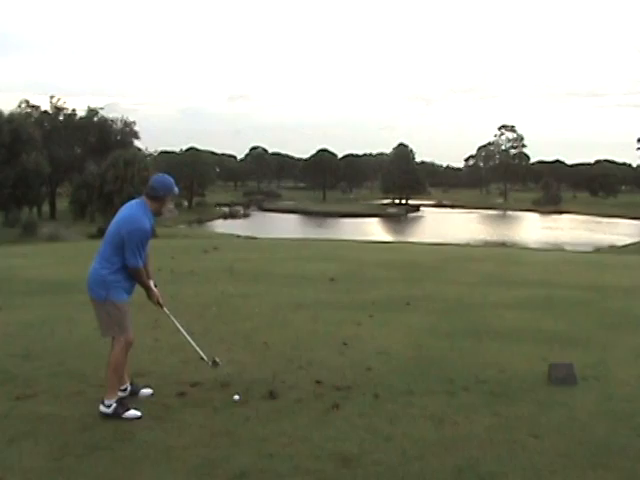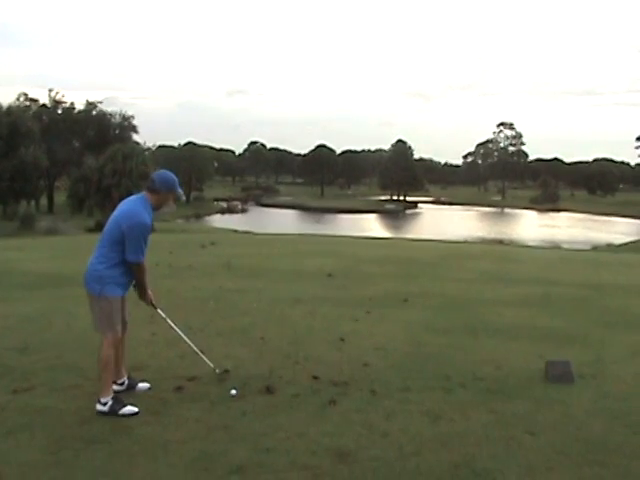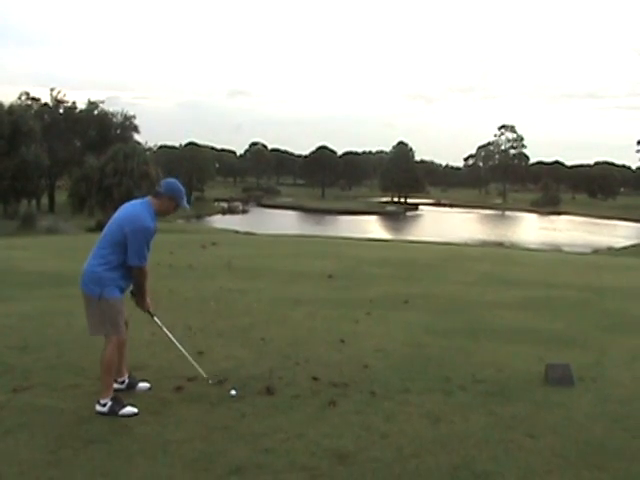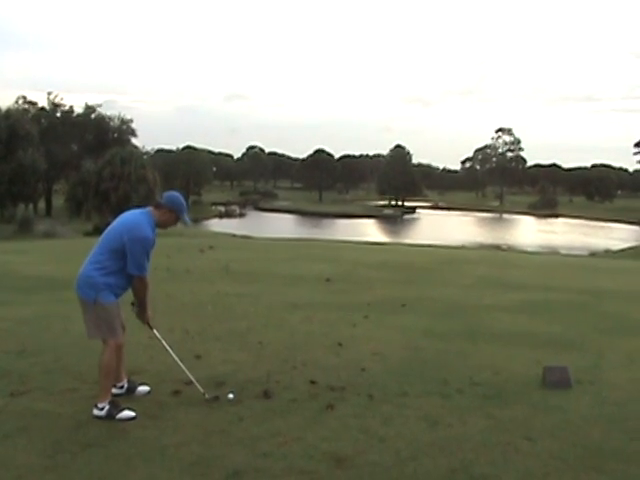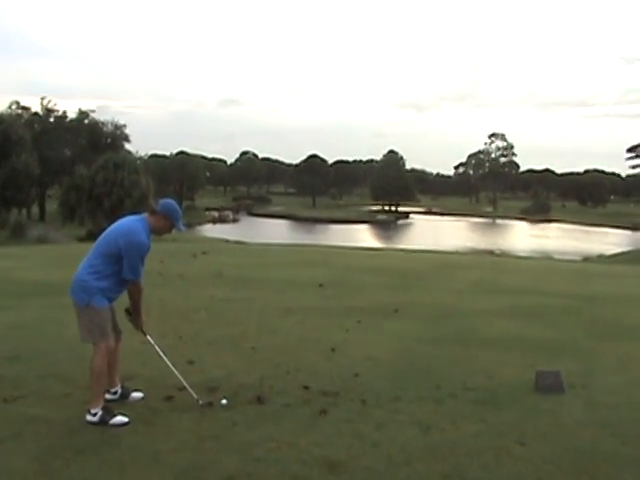
dt=0.3s
person 1, frame 1
left shoulder: (136, 207)
right shoulder: (139, 223)
right elbow: (134, 267)
left wrist: (150, 281)
right wrist: (149, 290)
left hip: (112, 281)
right hip: (109, 284)
left knee: (122, 337)
right knee: (124, 339)
left ankle: (123, 385)
right ankle: (110, 401)
person 1, frame 2
left shoulder: (135, 203)
right shoulder: (139, 218)
right elbow: (136, 262)
left wrist: (143, 286)
right wrist: (144, 290)
left hip: (111, 277)
right hip: (106, 280)
left knee: (120, 330)
right knee: (112, 336)
left ankle: (121, 379)
right ankle: (105, 399)
person 1, frame 3
left shoulder: (136, 206)
right shoulder: (143, 222)
right elbow: (138, 267)
left wrist: (139, 292)
right wrist: (143, 297)
left hip: (103, 278)
right hip: (102, 282)
left knee: (120, 330)
right knee: (115, 337)
left ankle: (121, 379)
right ankle: (105, 400)
person 1, frame 4
left shoulder: (137, 216)
right shoulder: (143, 232)
right elbow: (139, 278)
left wrist: (141, 304)
right wrist: (143, 309)
left hip: (99, 283)
right hip: (98, 287)
left knee: (118, 334)
right knee: (114, 341)
left ankle: (121, 383)
right ankle: (103, 404)
person 1, frame 5
left shoulder: (134, 222)
right shoulder: (138, 238)
right elbow: (134, 282)
left wrist: (134, 309)
right wrist: (137, 314)
left hip: (96, 287)
right hip: (91, 291)
left knee: (114, 337)
right knee: (104, 346)
left ankle: (114, 388)
right ankle: (96, 409)
